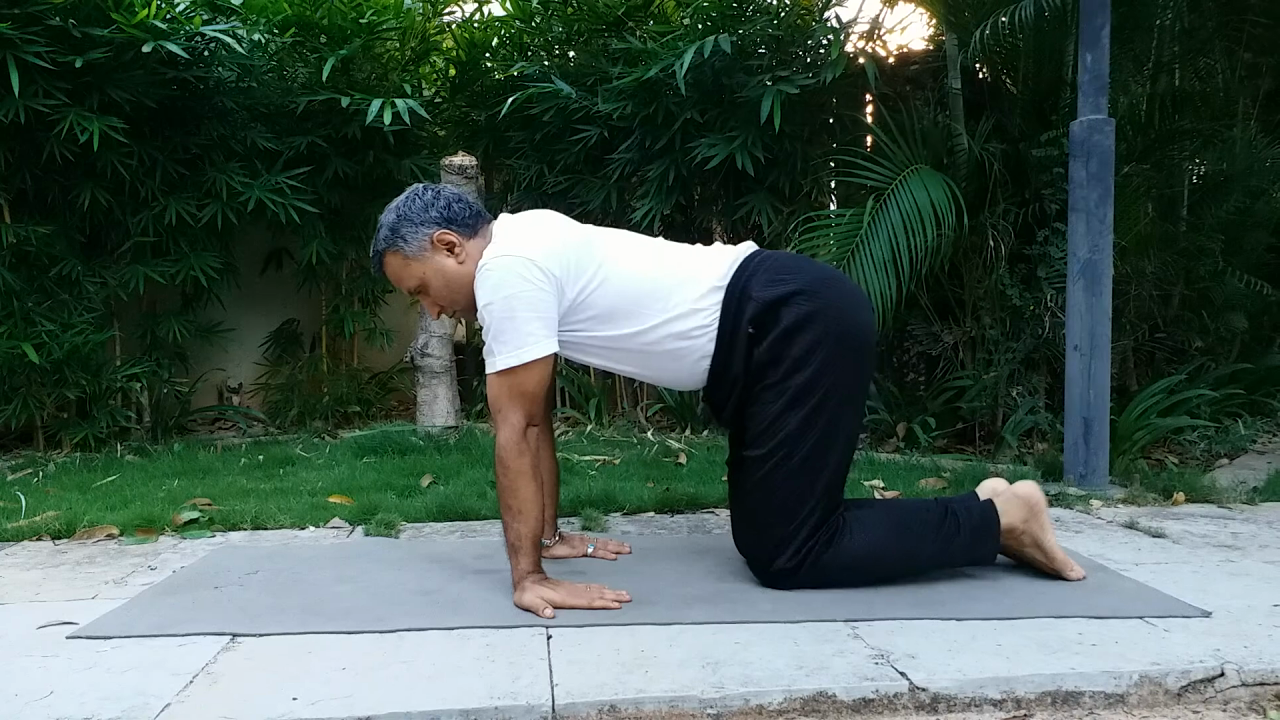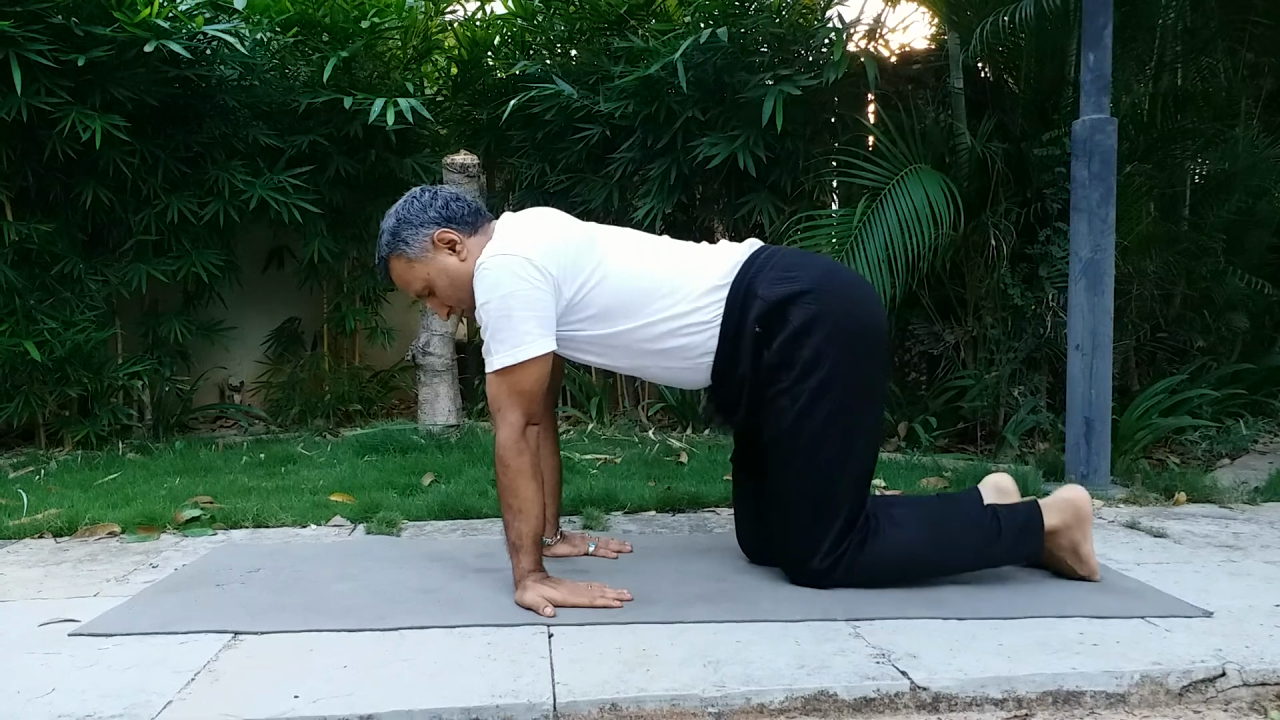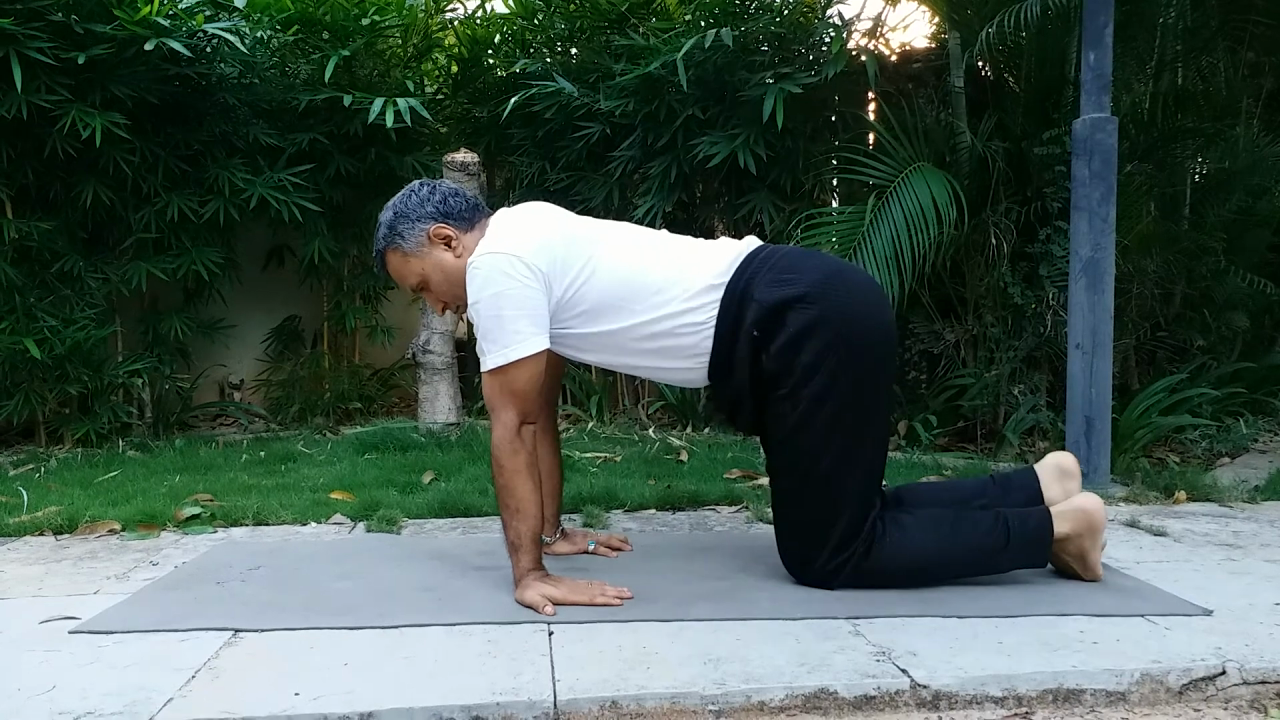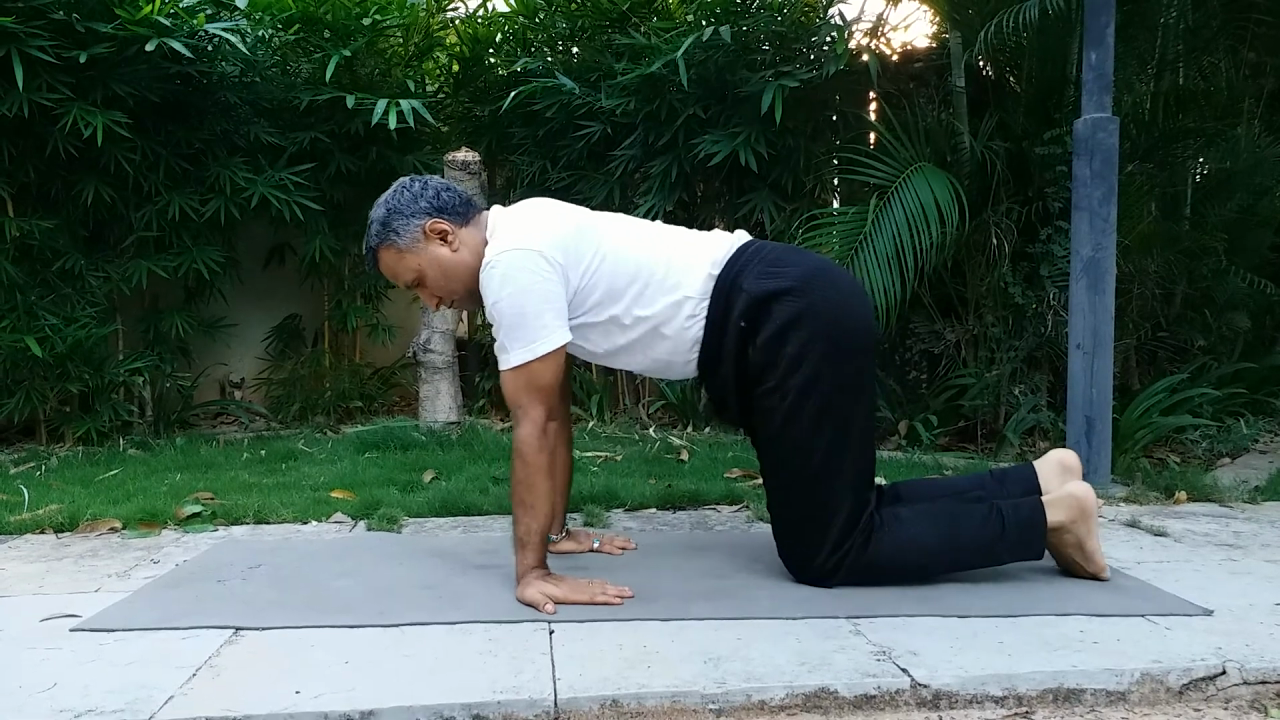
dt=0.5s
person 1, frame 1
left shoulder: (506, 271)
right shoulder: (519, 253)
left elbow: (516, 430)
right elbow: (534, 419)
left wrist: (528, 576)
right wrist: (546, 534)
left hip: (800, 325)
right hip: (785, 324)
left knee: (787, 555)
right knee: (765, 537)
left ankle: (1001, 516)
right ankle: (978, 510)
person 1, frame 2
left shoulder: (504, 269)
right shoulder: (522, 249)
left elbow: (517, 428)
right elbow: (540, 417)
left wrist: (529, 573)
right wrist: (550, 532)
left hip: (806, 324)
right hip: (792, 318)
left knee: (822, 555)
right knee: (768, 538)
left ankle: (1041, 521)
right ankle: (984, 504)
person 1, frame 3
left shoulder: (496, 268)
right shoulder: (524, 242)
left elbow: (513, 428)
right elbow: (538, 413)
left wrist: (528, 572)
right wrist: (551, 530)
left hip: (807, 324)
right hip: (808, 310)
left knee: (829, 554)
right knee: (833, 515)
left ankle: (1055, 527)
right ankle: (1039, 487)
person 1, frame 4
left shoulder: (512, 263)
right shoulder: (520, 238)
left elbow: (534, 424)
right elbow: (551, 414)
left wrist: (532, 569)
right wrist: (555, 528)
left hip: (793, 323)
right hip: (800, 309)
left knee: (827, 553)
right knee: (836, 515)
left ankle: (1045, 517)
right ankle: (1039, 482)
